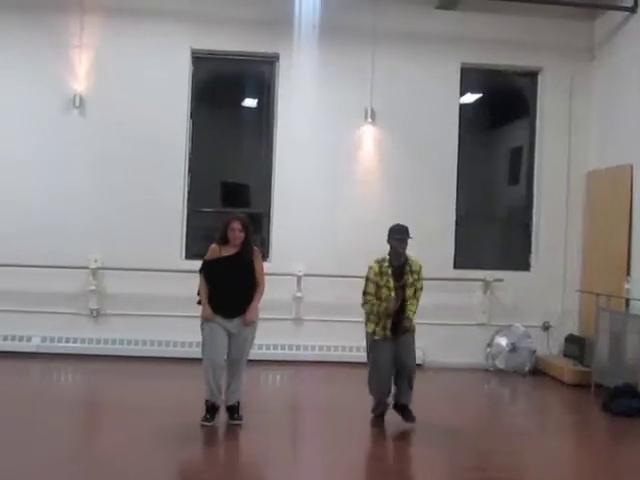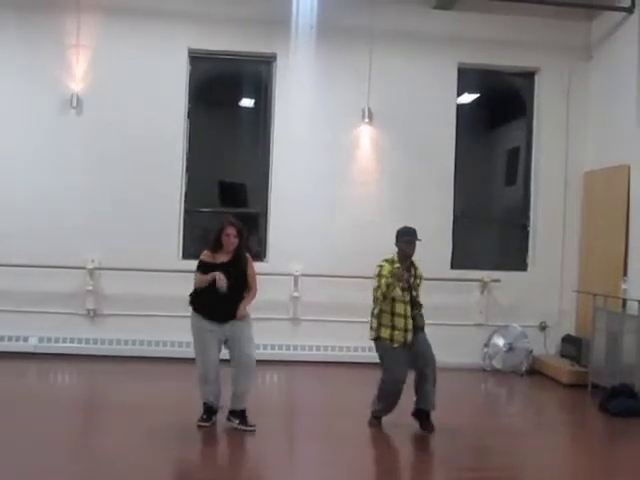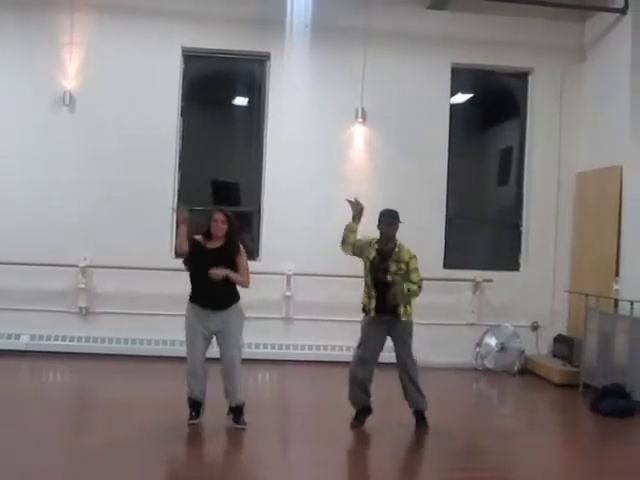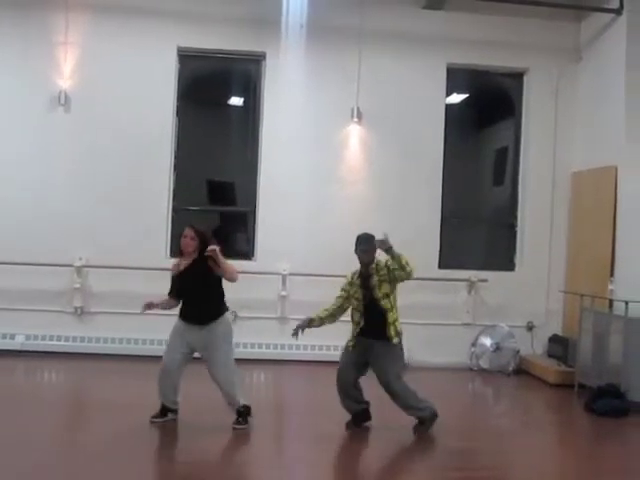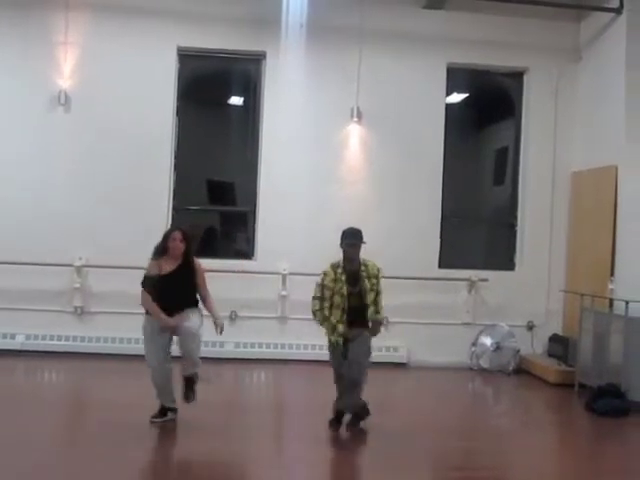
dt=0.3s
person 1, frame 1
left shoulder: (415, 267)
right shoulder: (376, 267)
left elbow: (416, 294)
right elbow: (368, 301)
left wrist: (409, 316)
right wrist: (386, 308)
left hip: (403, 325)
right hip: (379, 326)
left knee: (408, 364)
right knee: (380, 369)
left ankle: (402, 402)
right ankle: (379, 409)
person 1, frame 2
left shoulder: (416, 271)
right shoulder: (386, 267)
right elbow: (379, 297)
left wrist: (418, 313)
right wrist: (394, 281)
left hip: (412, 328)
right hip: (388, 331)
left knee: (428, 364)
right knee: (395, 376)
left ankle: (423, 411)
right ankle: (378, 412)
person 1, frame 3
left shoulder: (405, 254)
right shoulder: (368, 246)
left elbow: (416, 285)
right elbow: (346, 246)
left wrist: (402, 294)
right wrist: (355, 218)
left hip: (400, 316)
right hip: (373, 315)
left knee: (406, 361)
right knee: (362, 361)
left ankle: (419, 410)
right ankle: (362, 406)
person 1, frame 4
left shoulder: (386, 268)
right shoulder: (352, 280)
left elbow: (407, 273)
right elbow: (335, 311)
left wrist: (391, 251)
right wrist: (310, 321)
left hip: (386, 338)
right hip: (361, 338)
left knee: (392, 381)
right knee: (345, 375)
left ankle: (426, 414)
right ankle: (360, 412)
person 1, frame 5
left shoulder: (373, 270)
right shoulder: (330, 274)
left elbow: (376, 297)
right elbow: (318, 310)
left wrist: (377, 321)
right wrist: (342, 330)
left hip: (362, 327)
right hip: (337, 329)
left knee: (355, 366)
right knee: (343, 372)
left ankle: (344, 409)
right ankle: (358, 407)
person 2, frame 1
left shoulder: (253, 254)
right shoulder: (214, 251)
left elbow: (260, 285)
right elbow: (203, 278)
left wrist: (253, 307)
right wrist: (205, 305)
left hip: (243, 317)
right hip: (215, 316)
left knee: (237, 362)
right knee: (214, 360)
left ankle: (233, 404)
right ankle: (212, 405)
person 2, frame 2
left shoulder: (244, 260)
right shoulder: (208, 256)
left elbow: (252, 289)
right elbow: (197, 283)
left wrist: (244, 305)
right wrist: (214, 276)
left hip: (235, 319)
right hip: (205, 320)
left knee: (246, 360)
right knee: (208, 366)
left ankle: (238, 411)
right ankle: (210, 407)
person 2, frame 3
left shoulder: (236, 249)
right shoulder: (198, 244)
left elbow: (246, 281)
right elbow: (180, 251)
left wrist: (227, 273)
right wrist: (182, 226)
left hip: (228, 312)
right hip: (198, 311)
left knee: (231, 358)
right knee: (195, 359)
left ankle: (235, 407)
right ankle: (196, 403)
person 2, frame 4
left shoulder: (209, 261)
right shoulder: (177, 267)
left elbow: (233, 277)
right elbow: (174, 301)
left wrist: (219, 258)
right wrist: (157, 304)
left hip: (215, 325)
right hip: (186, 325)
left knee: (221, 371)
right knee: (169, 365)
left ankle: (241, 409)
right ankle: (168, 407)
person 2, frame 5
left shoulder: (193, 266)
right shoulder: (155, 265)
left elbow: (203, 293)
right elbow: (145, 300)
left wrist: (215, 317)
right wrist: (166, 319)
left hip: (188, 314)
right hip: (157, 320)
left knee: (191, 331)
right knee: (156, 365)
left ankle: (190, 375)
right ankle: (168, 406)
